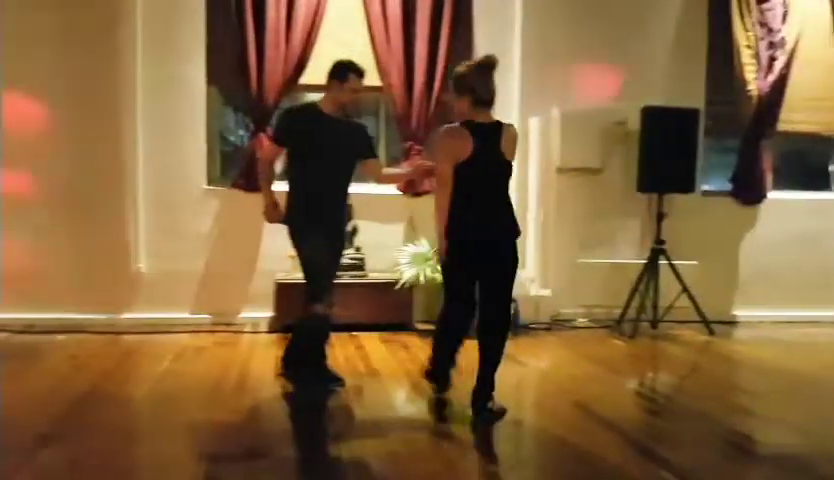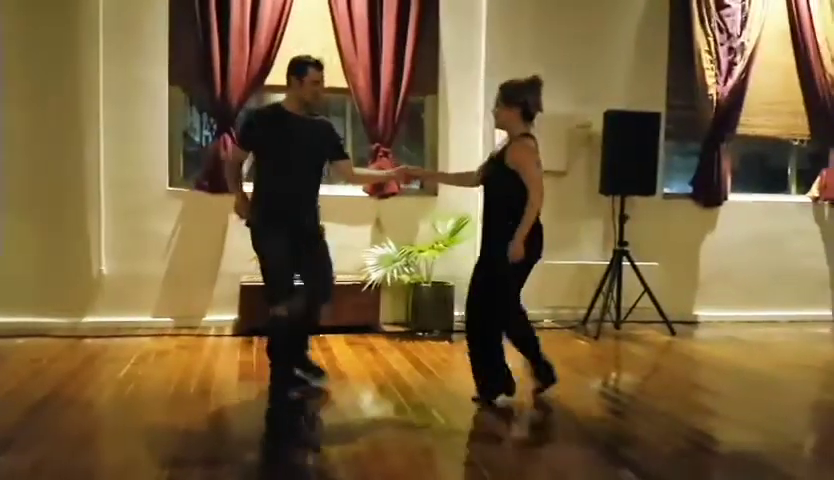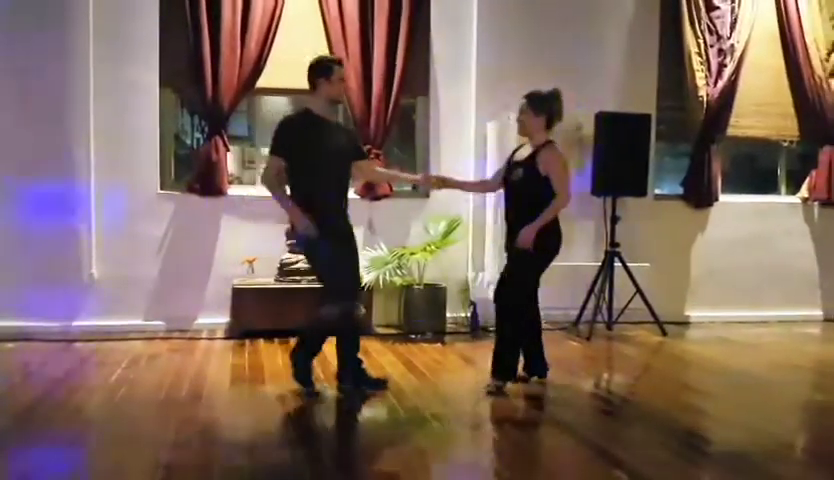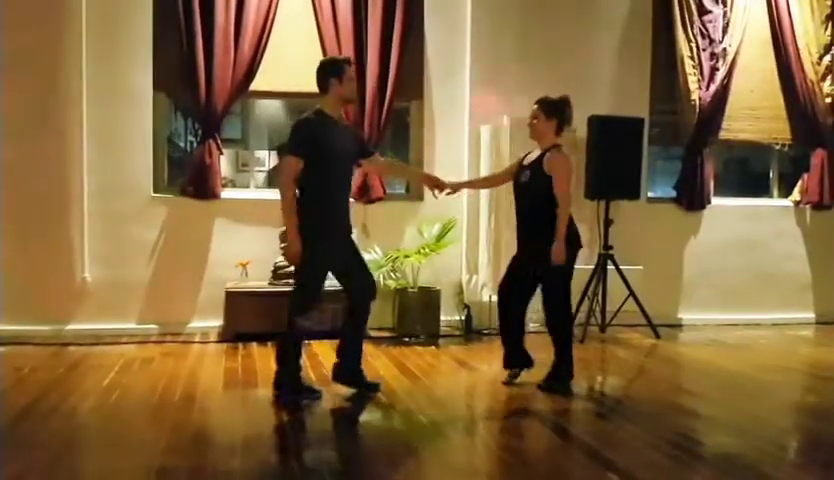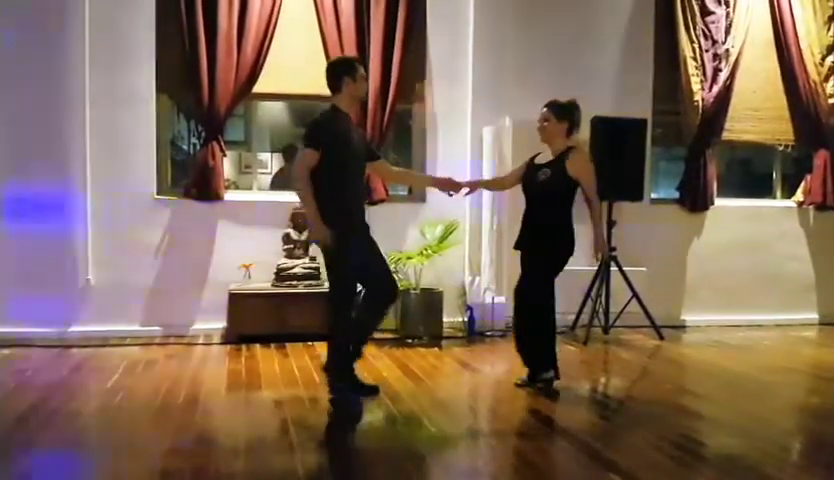
dt=0.5s
person 1, frame 1
left shoulder: (356, 131)
right shoulder: (297, 119)
left elbow: (377, 172)
right elbow: (266, 159)
left wrist: (412, 171)
right wrist: (268, 198)
left hip: (335, 222)
right hip: (305, 219)
left knee: (321, 295)
right knee: (322, 293)
left ankle: (297, 361)
right ankle: (311, 367)
person 1, frame 2
left shoulder: (323, 129)
right shoulder: (260, 120)
left elbow: (350, 174)
right elbow: (233, 164)
left wrist: (389, 175)
right wrist: (239, 196)
left hip: (307, 224)
right hip: (270, 223)
left knee: (321, 290)
right knee: (281, 297)
left ankle: (297, 353)
right ankle: (281, 369)
person 1, frame 3
left shoulder: (344, 133)
right shoulder: (293, 126)
left elbow: (369, 172)
right elbow: (270, 176)
left wrist: (412, 178)
right wrist: (295, 213)
left hip: (341, 227)
right hip: (313, 228)
left knee: (350, 301)
right knee: (340, 297)
left ankle: (351, 372)
right ankle: (303, 357)
person 1, frame 4
left shoulder: (347, 132)
right shoulder: (308, 126)
left elbow: (381, 164)
right elbow: (287, 180)
left wrist: (424, 177)
right wrist: (292, 234)
left hip: (337, 232)
right hip: (313, 233)
left knee: (363, 290)
right knee: (304, 304)
left ankle: (348, 367)
right ankle: (286, 381)
person 1, frame 5
left shoulder: (354, 131)
right shoulder: (326, 122)
left elbow: (389, 172)
right elbow: (300, 172)
left wrist: (435, 181)
right wrist: (316, 222)
left hip: (349, 228)
right hip: (337, 229)
left knee: (344, 300)
right knee: (384, 290)
left ankle: (341, 373)
right ankle: (342, 364)
person 2, frame 1
left shoulder: (450, 136)
right shoulder: (509, 134)
left elbow: (443, 189)
left wrist: (441, 236)
left hip: (461, 237)
right hip: (501, 236)
left knee: (458, 306)
right knee: (495, 315)
left ankle: (441, 374)
right ankle: (483, 398)
person 2, frame 2
left shoulder: (522, 147)
right shoulder: (507, 147)
left elbow: (536, 194)
right elbow: (475, 179)
left wrist: (520, 238)
right wrist: (429, 175)
left hip: (515, 243)
right hip: (499, 242)
left knee: (484, 309)
right knee: (505, 308)
left ankle: (493, 383)
right ankle: (540, 370)
person 2, frame 3
left shoulder: (550, 154)
right shoulder: (518, 153)
left elbow: (562, 197)
right elbow: (491, 185)
left wrist: (534, 227)
right wrist: (451, 183)
left hip: (540, 240)
right hip: (520, 240)
left knee: (507, 296)
right knee: (523, 301)
left ankle: (503, 371)
right ankle: (535, 365)
person 2, frame 4
left shoulder: (556, 158)
right shoulder: (530, 157)
left elbow: (563, 203)
right elbow: (498, 178)
left wrist: (560, 243)
right wrist: (463, 184)
left hip: (554, 244)
right hip: (532, 244)
left knee: (556, 307)
right knee: (509, 296)
left ankle: (561, 376)
right ankle: (518, 359)
person 2, frame 5
left shoulder: (575, 157)
right shoulder: (535, 160)
left elbow: (592, 199)
right elbow: (505, 181)
left wrist: (598, 235)
right wrist: (478, 183)
left hip: (556, 242)
right hip: (533, 241)
left knee: (526, 299)
right knee: (538, 303)
left ankle: (542, 365)
right ankle: (541, 369)
